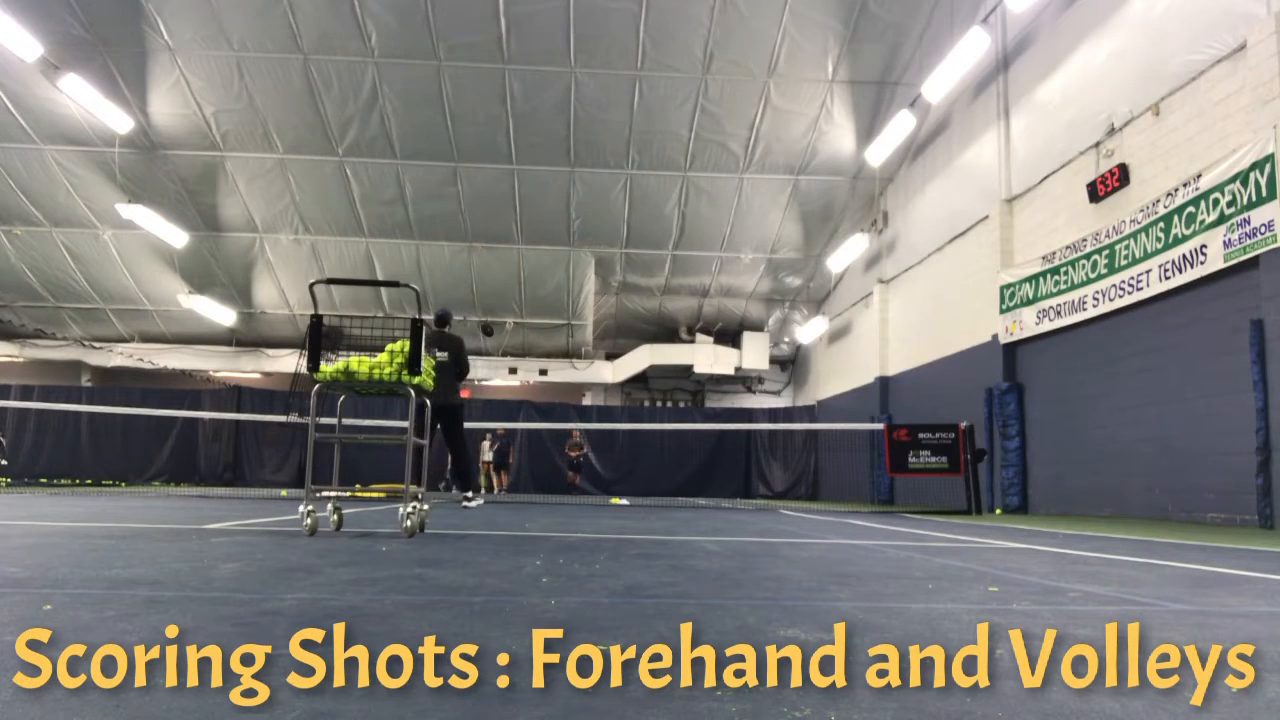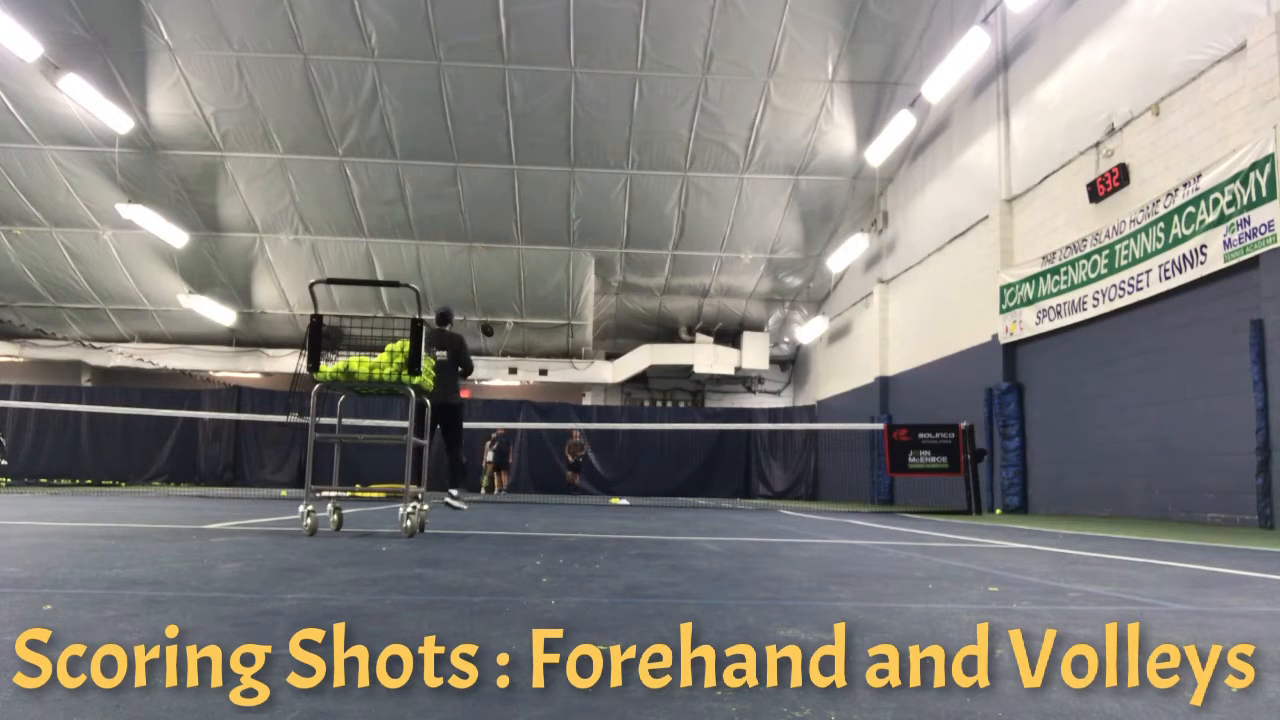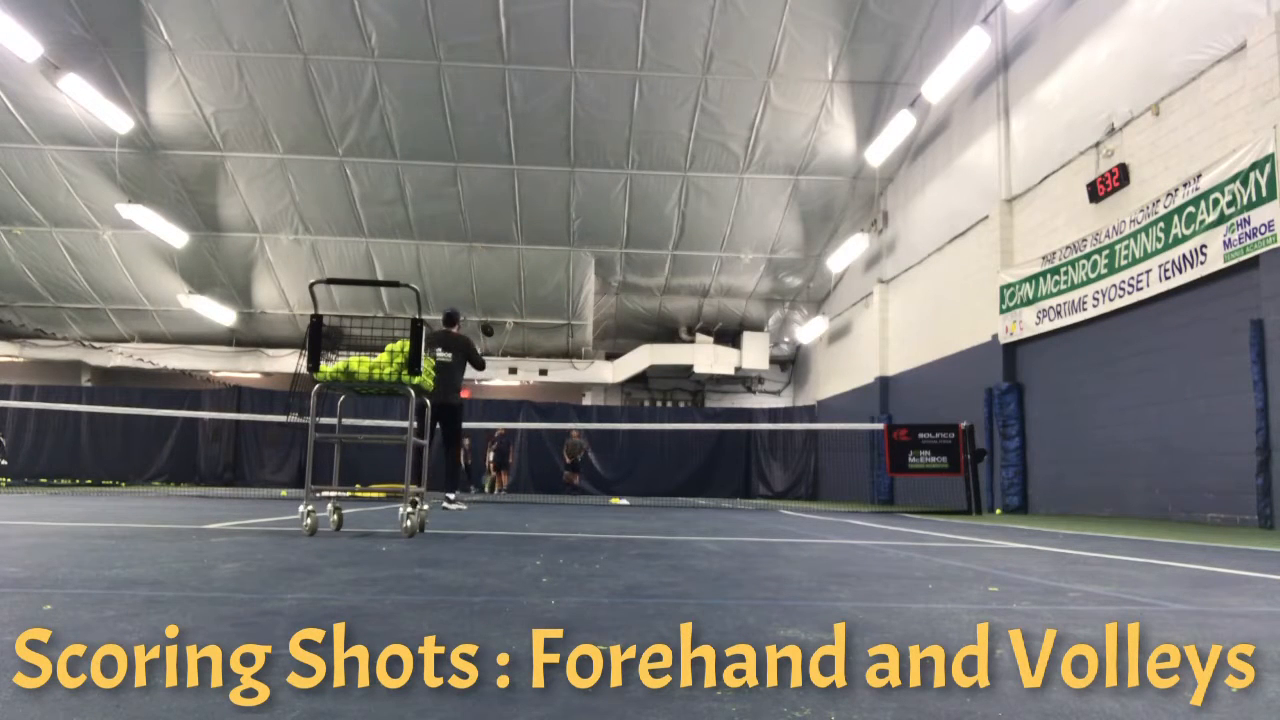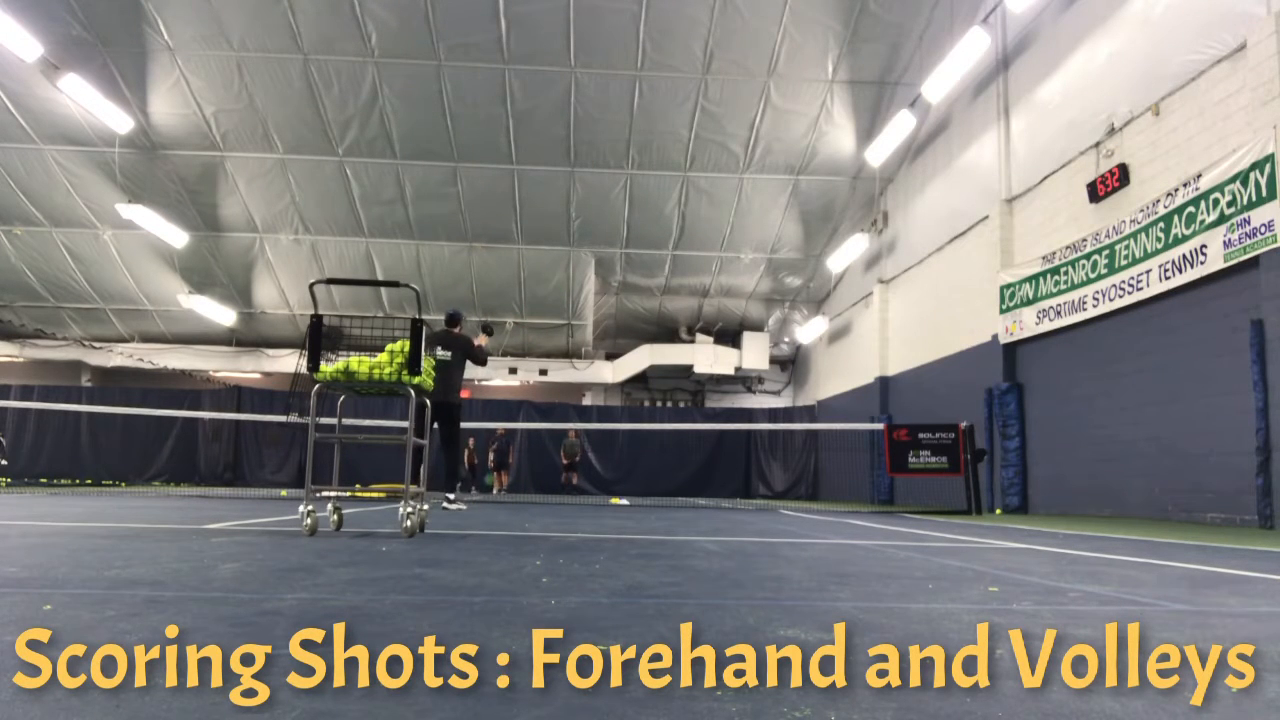
dt=0.2s
person 1, frame 1
left shoulder: (422, 341)
right shoulder: (456, 341)
right elbow: (464, 369)
right hip: (450, 402)
right knee: (458, 448)
right ankle: (468, 494)
person 1, frame 2
left shoulder: (422, 340)
right shoulder: (457, 340)
right elbow: (468, 368)
left hip: (425, 400)
right hip: (450, 401)
right knee: (454, 448)
right ankle: (453, 492)
person 1, frame 3
left shoulder: (427, 339)
right shoulder: (463, 342)
right elbow: (480, 365)
right wrist: (476, 354)
left hip: (427, 400)
right hip: (450, 402)
right knee: (452, 449)
right ankle: (450, 496)
person 1, frame 4
left shoulder: (429, 339)
right shoulder: (463, 341)
right elbow: (482, 361)
right wrist: (480, 346)
left hip: (425, 399)
right hip: (449, 401)
left knee: (418, 446)
right knee: (451, 448)
right ankle: (449, 496)
